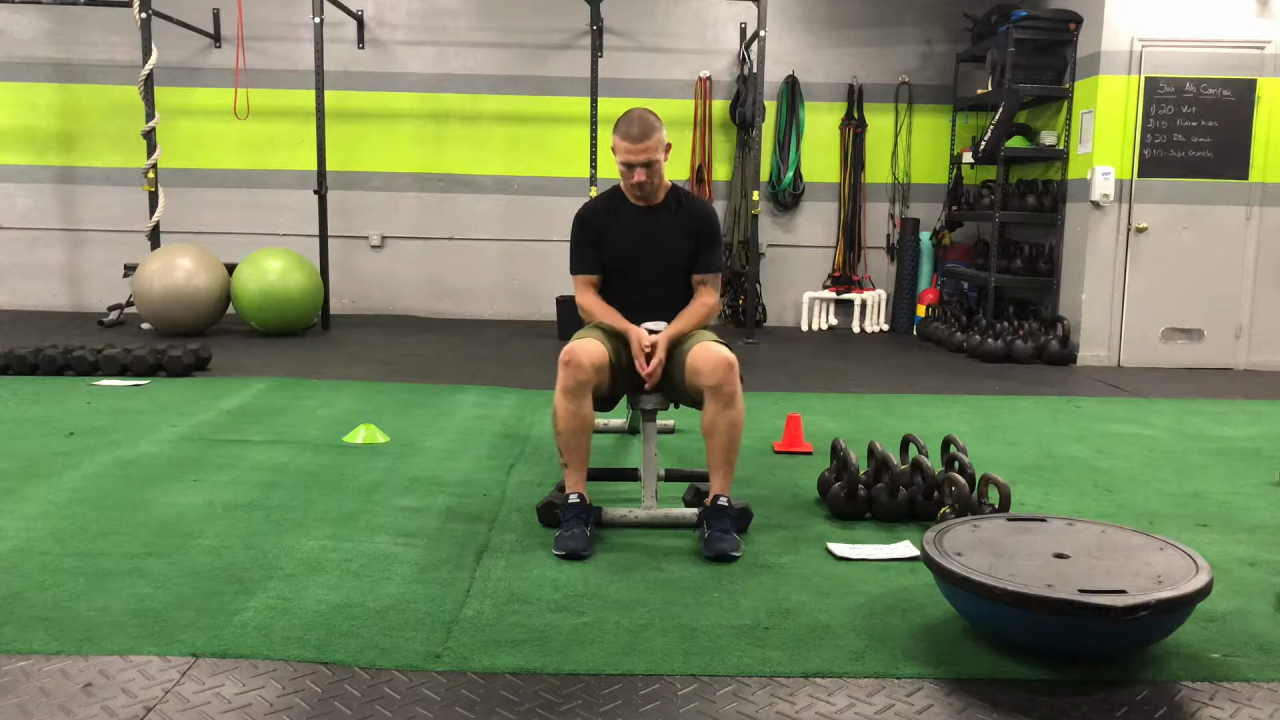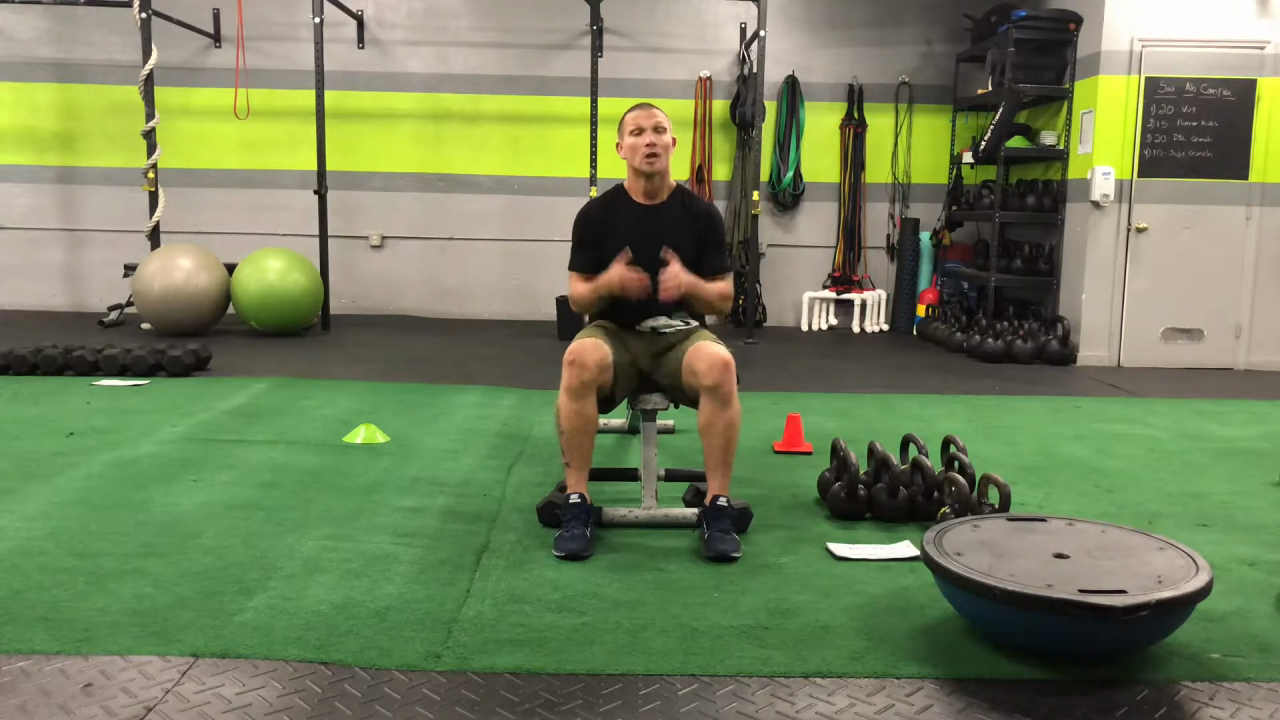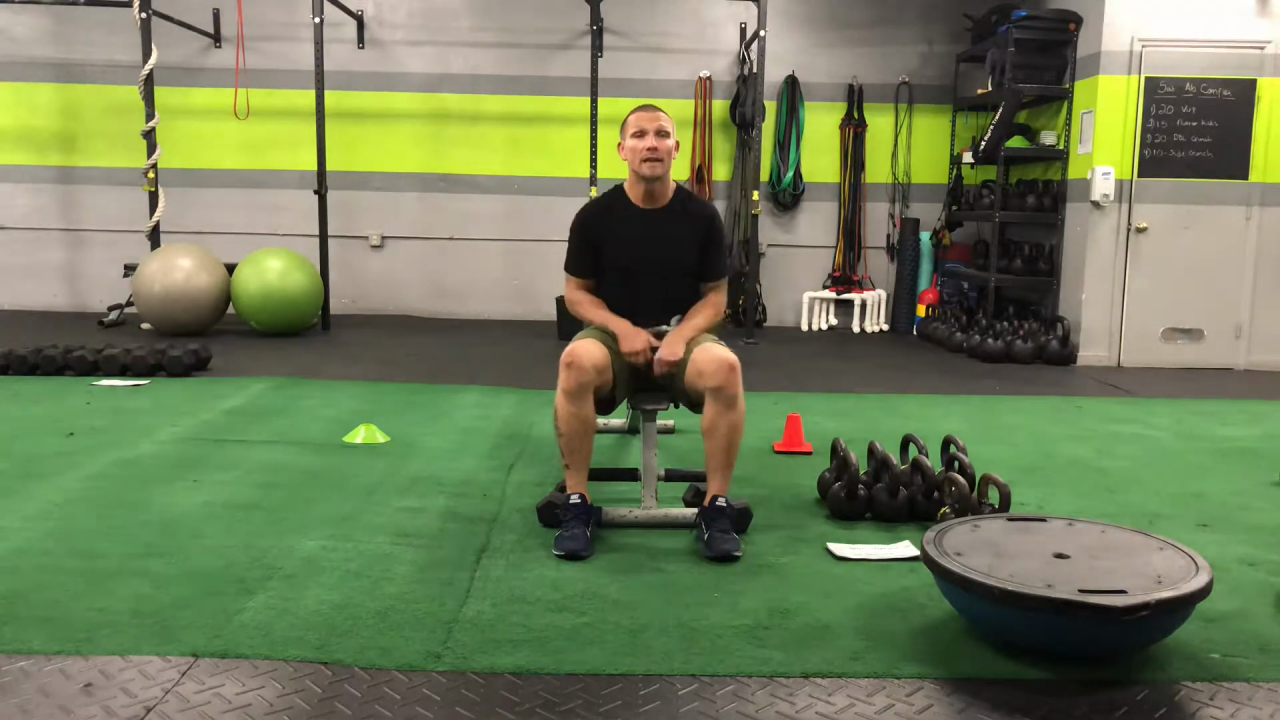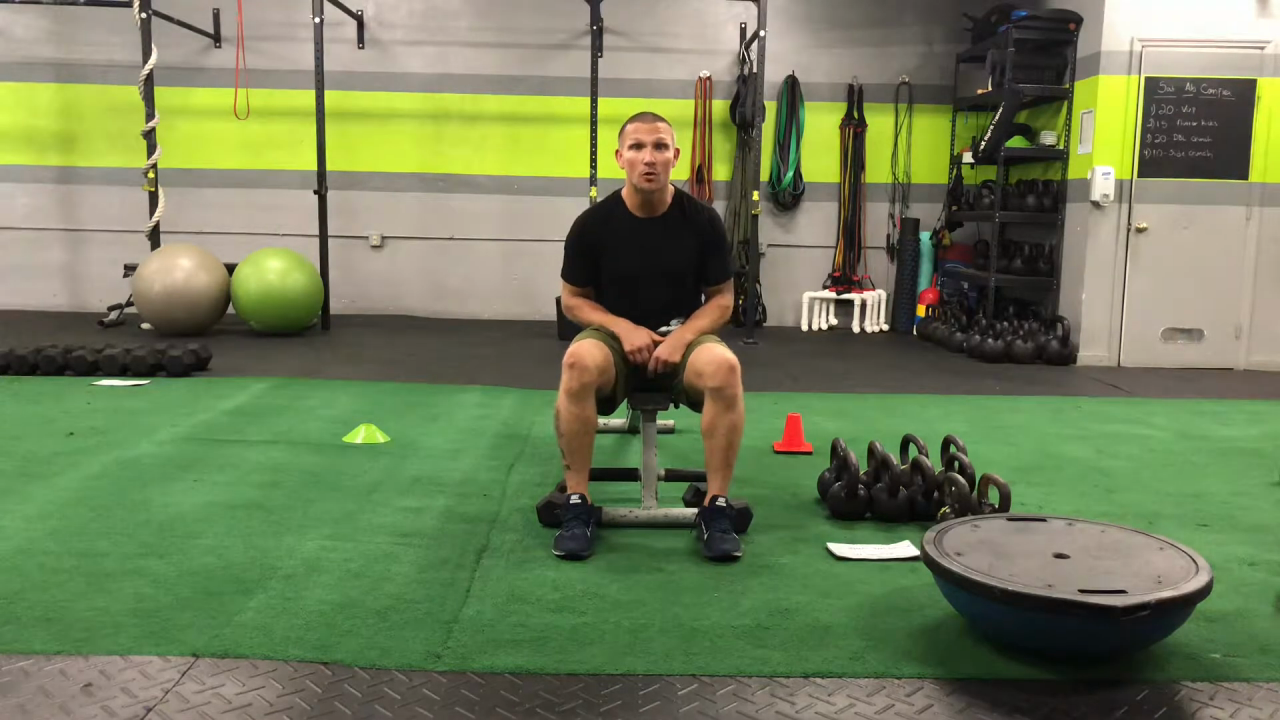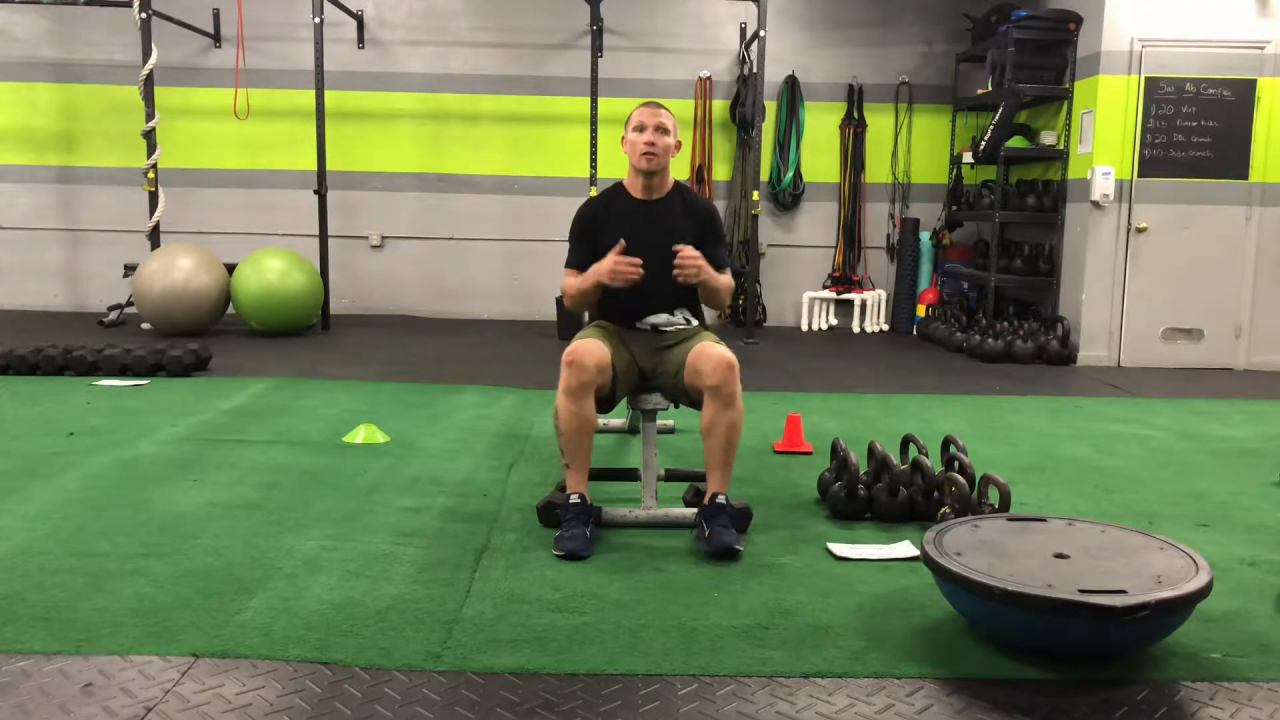
dt=0.7s
person 1, frame 1
left shoulder: (697, 213)
right shoulder: (594, 215)
left elbow: (707, 295)
right elbow: (586, 294)
left wrist: (667, 338)
right wrist: (630, 332)
left hip: (680, 335)
right hip: (616, 334)
left knee: (722, 366)
right knee: (574, 360)
left ankle: (718, 507)
right ankle: (575, 504)
person 1, frame 2
left shoulder: (701, 213)
right shoulder: (597, 213)
left elbow: (722, 298)
right elbow: (577, 297)
left wrist: (690, 284)
right wrist: (606, 284)
left hip: (681, 333)
right hip: (616, 330)
left knee: (720, 366)
right knee: (578, 360)
left ankle: (717, 507)
right ankle: (577, 504)
person 1, frame 3
left shoulder: (701, 216)
right shoulder: (595, 216)
left elbow: (716, 297)
right elbow: (576, 293)
left wrist: (682, 335)
right wrist: (622, 329)
left hip: (680, 339)
right hip: (616, 336)
left knee: (725, 368)
right knee: (576, 362)
left ankle: (715, 508)
right ankle: (577, 505)
person 1, frame 4
left shoulder: (703, 221)
right shoulder: (592, 224)
left elbow: (721, 299)
right elbow: (573, 299)
left wrist: (682, 336)
right wrist: (623, 327)
left hip: (682, 337)
right hip: (615, 334)
left knee: (724, 367)
right knee: (578, 362)
left ankle: (715, 508)
right ankle: (577, 505)
person 1, frame 5
left shoulder: (699, 211)
right shoulder: (596, 211)
left elbow: (722, 299)
right elbow: (572, 299)
left wrist: (707, 277)
right wrist: (597, 275)
left hip: (681, 335)
right hip: (614, 333)
left knee: (724, 367)
right knee: (577, 362)
left ankle: (715, 506)
right ankle: (577, 505)
